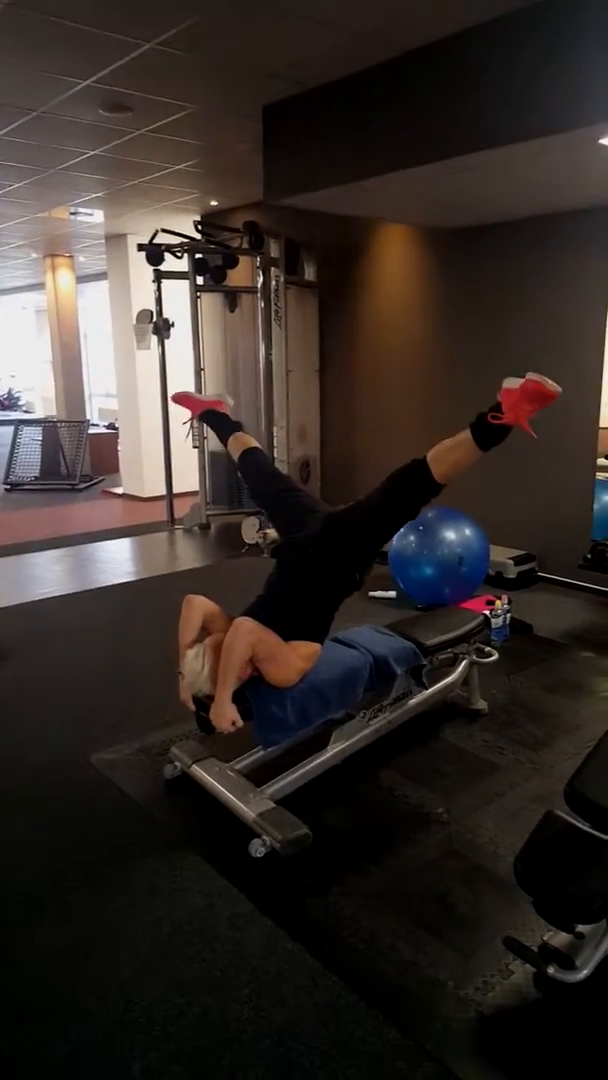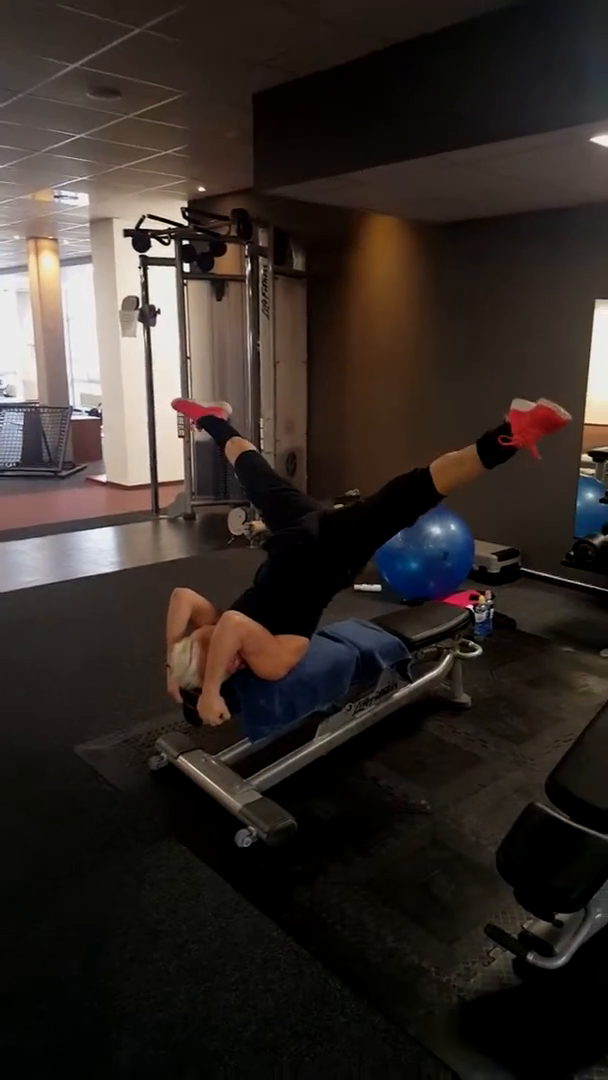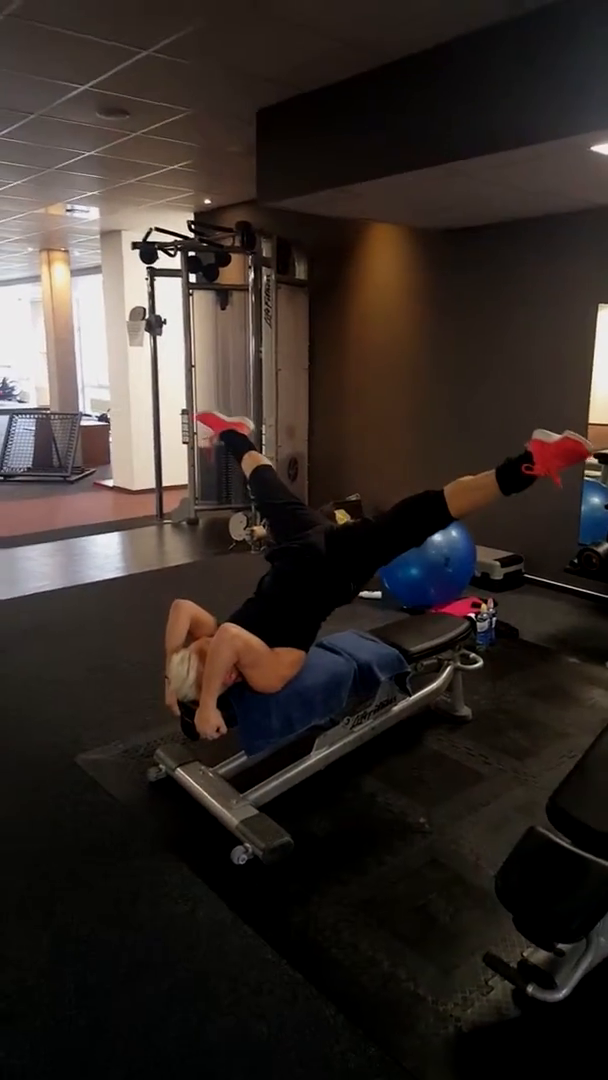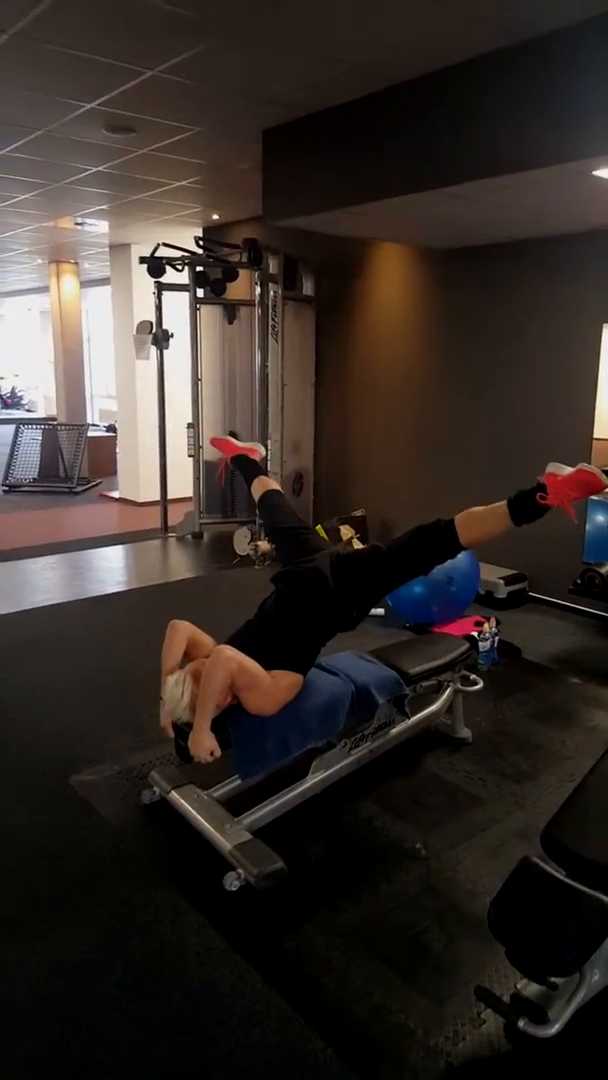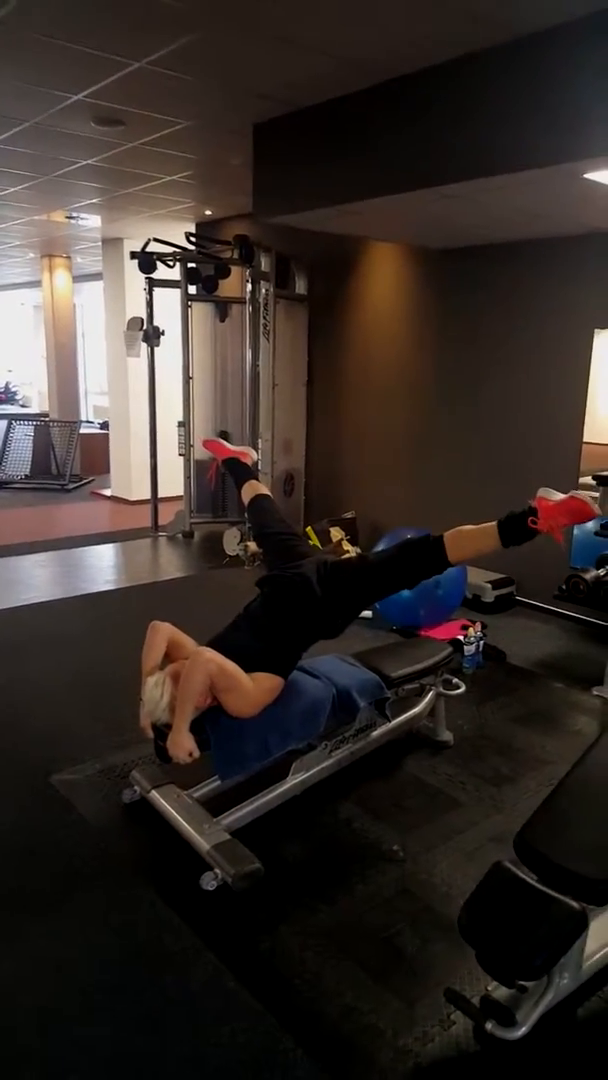
dt=0.4s
person 1, frame 1
left shoulder: (283, 669)
right shoulder: (235, 648)
left wrist: (222, 701)
left hip: (334, 558)
right hip: (305, 543)
left knee: (407, 492)
right knee: (261, 476)
left ankle: (504, 415)
right ankle: (213, 414)
person 1, frame 2
left shoulder: (271, 662)
right shoulder: (221, 641)
left wrist: (209, 694)
left hip: (327, 552)
right hip: (296, 536)
left knee: (408, 499)
right knee: (258, 478)
left ankle: (512, 434)
right ankle: (211, 420)
person 1, frame 3
left shoulder: (266, 675)
right shoulder: (219, 653)
left wrist: (206, 707)
right wrist: (172, 678)
left hip: (330, 567)
right hip: (299, 552)
left knee: (420, 518)
right knee: (268, 491)
left ankle: (532, 464)
right ankle: (233, 434)
person 1, frame 4
left shoulder: (262, 698)
right shoulder: (215, 675)
right elbow: (178, 627)
left wrist: (200, 730)
right wrist: (168, 700)
left hip: (334, 592)
right hip: (303, 576)
left knee: (430, 545)
right knee: (278, 517)
left ankle: (547, 495)
right ankle: (245, 459)
person 1, frame 5
left shoulder: (242, 700)
right shoulder: (199, 678)
right elbow: (159, 628)
left wrist: (179, 733)
right wrist: (147, 700)
left hip: (320, 599)
right hip: (288, 582)
left knee: (419, 558)
right knee: (265, 519)
left ankle: (538, 518)
right ankle: (238, 462)
